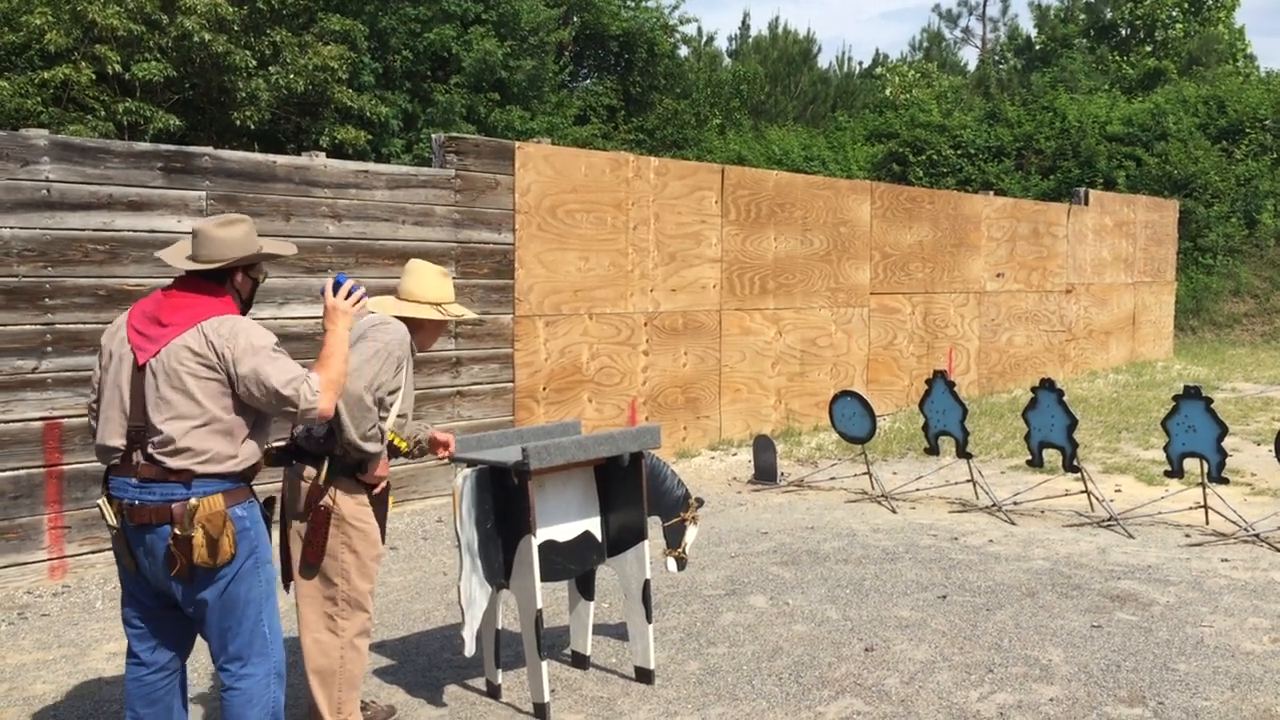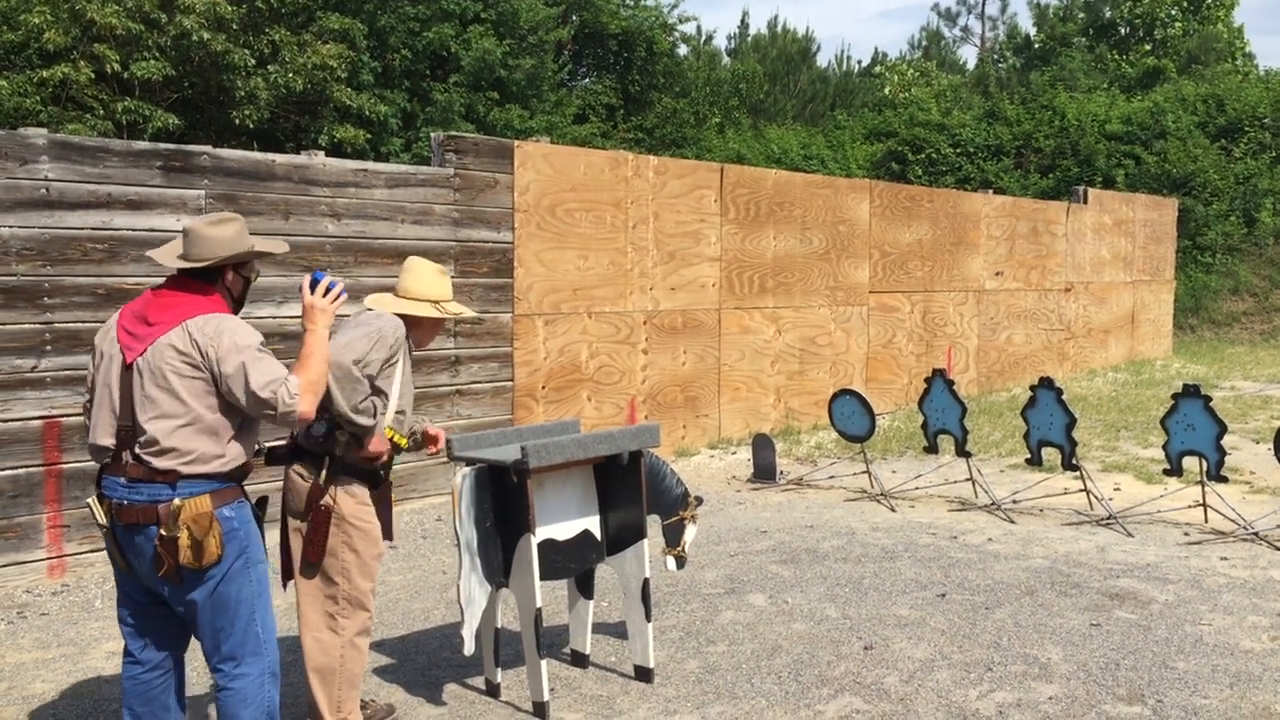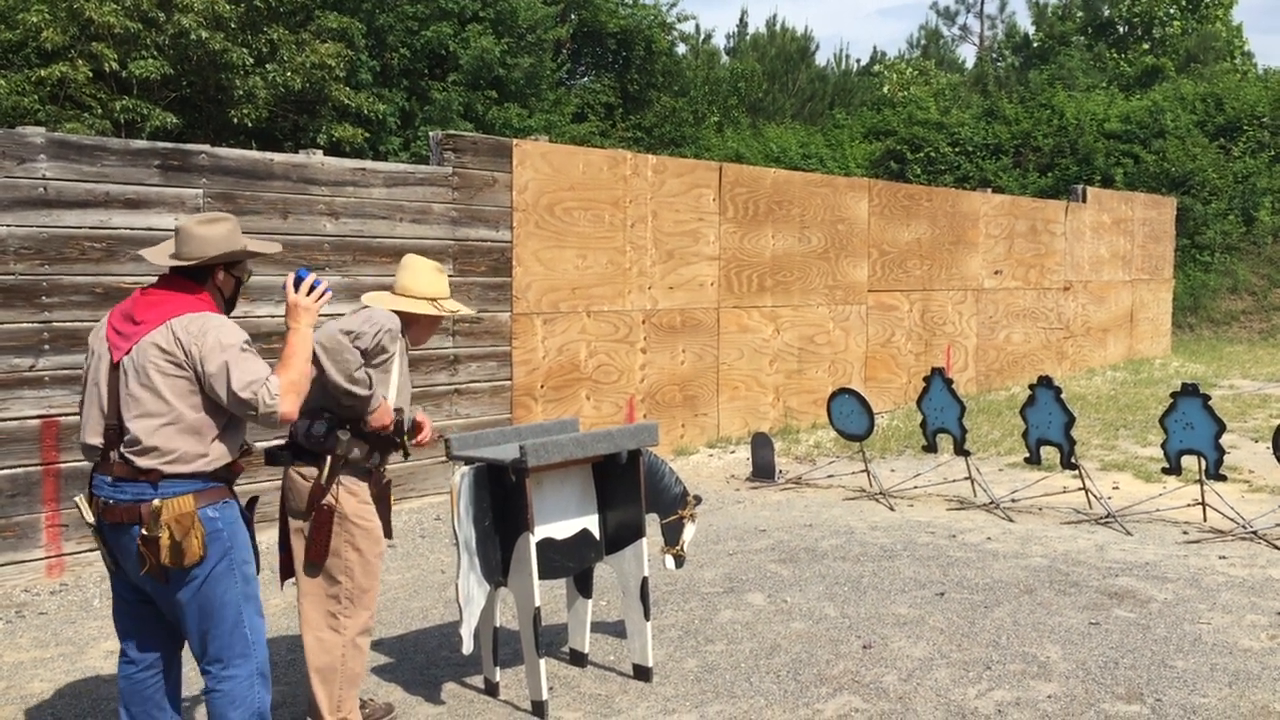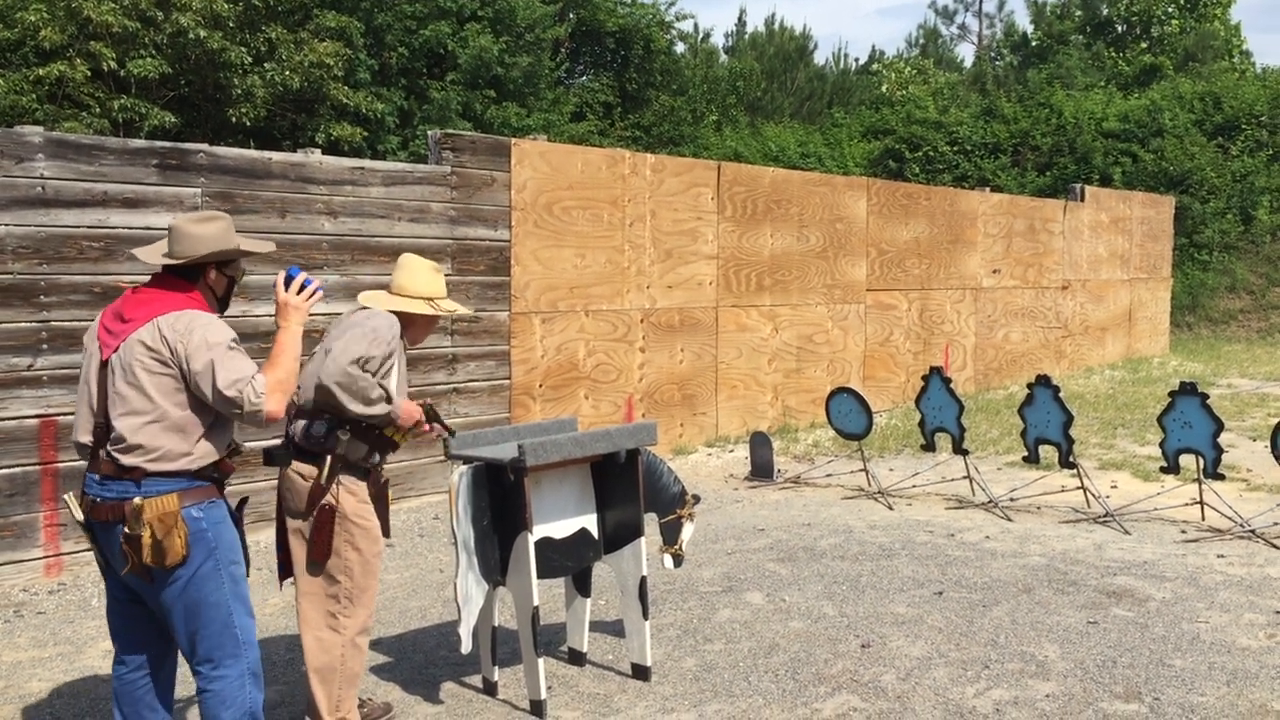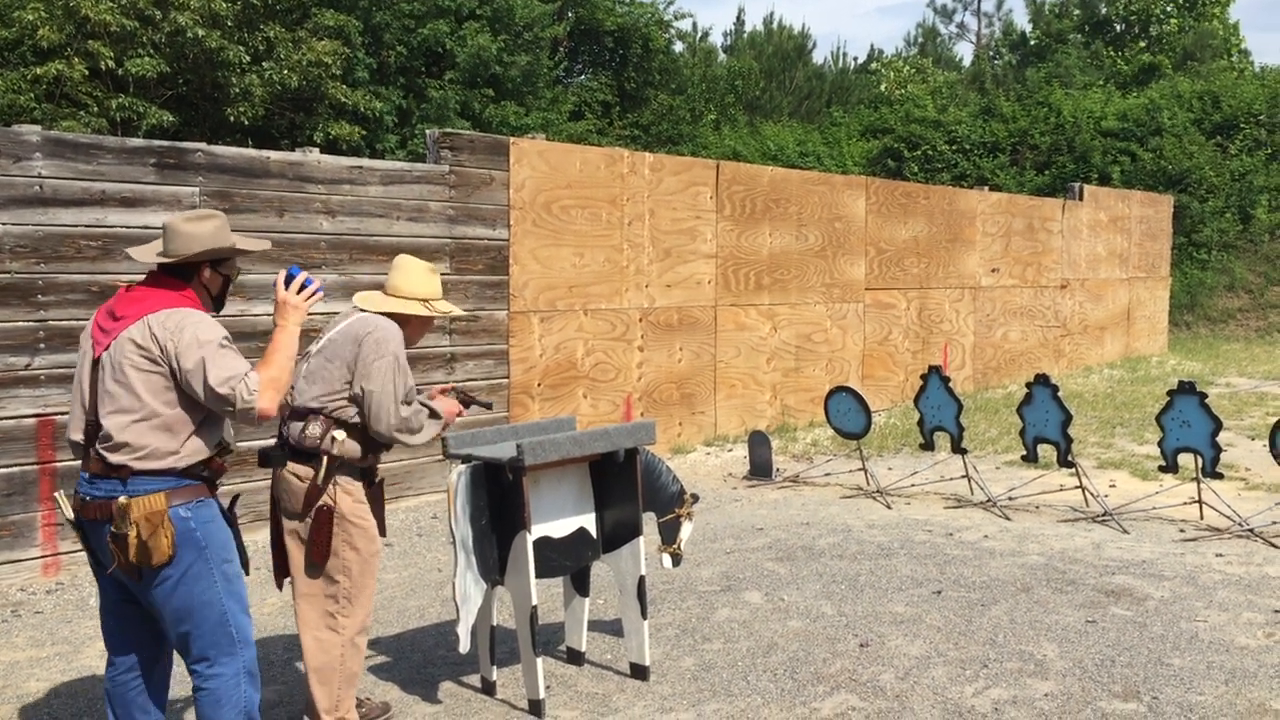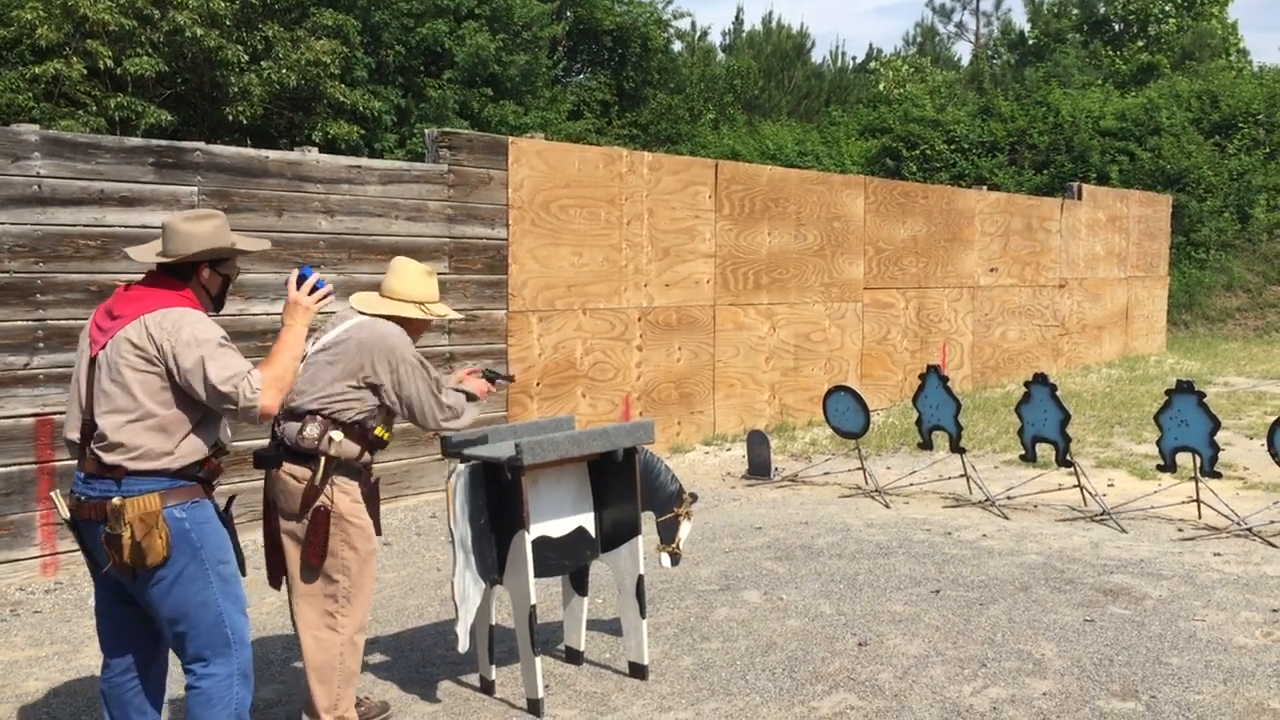
dt=0.1s
person 1, frame 1
left shoulder: (127, 324)
right shoulder: (231, 332)
left elbow: (98, 413)
right elbow: (317, 403)
right wrist: (337, 328)
left hip: (131, 508)
right hip: (206, 513)
left knee: (154, 655)
right knee: (253, 662)
person 1, frame 2
left shoulder: (120, 324)
right shoulder: (218, 331)
left elbow: (95, 412)
right elbow: (298, 404)
right wrist: (316, 327)
left hip: (124, 508)
right hip: (196, 514)
left knee: (149, 655)
right knee: (245, 662)
person 1, frame 3
left shoulder: (118, 321)
right shoulder: (203, 328)
left elbow: (99, 414)
right elbow: (282, 405)
right wrist: (300, 326)
left hip: (119, 507)
right hip: (185, 513)
left knee: (145, 655)
right knee: (238, 663)
person 1, frame 4
left shoulder: (113, 319)
right shoulder: (191, 327)
left elbow: (98, 414)
right elbow: (268, 404)
right wrist: (290, 325)
left hip: (110, 506)
right hip: (173, 512)
left knee: (138, 655)
right knee: (229, 662)
person 1, frame 5
left shoulder: (114, 316)
right shoulder: (181, 324)
left elbow: (103, 414)
right elbow: (260, 400)
right wrist: (288, 324)
left hip: (106, 505)
right hip: (164, 510)
left knee: (132, 657)
right knee: (226, 660)
person 1, frame 6
left shoulder: (114, 315)
right shoulder: (179, 324)
left elbow: (101, 413)
right elbow: (262, 399)
right wrist: (295, 324)
left hip: (103, 505)
right hip: (161, 512)
left knee: (129, 657)
right knee: (220, 660)
person 2, frame 1
left shoulder: (390, 334)
right shoulder: (390, 334)
right elbow: (349, 393)
left wrist: (421, 436)
right wrist: (373, 460)
left hip: (333, 479)
right hip: (335, 484)
left knee: (335, 604)
right knee: (344, 608)
person 2, frame 2
left shoulder: (389, 331)
right shoulder: (386, 328)
right elbow: (336, 366)
left wrist: (414, 430)
right wrist: (368, 433)
left hip: (332, 477)
right hip: (334, 482)
left knee: (335, 603)
right knee: (344, 606)
person 2, frame 3
left shoulder: (383, 325)
right shoulder: (382, 322)
right elbow: (324, 342)
left wrist: (405, 420)
right wrist: (371, 403)
left hip: (327, 474)
right hip: (334, 480)
left knee: (334, 602)
right knee: (346, 606)
person 2, frame 4
left shoulder: (381, 325)
right shoulder: (380, 325)
right elbow: (335, 376)
left wrist: (404, 414)
right wrist: (390, 408)
left hip: (324, 474)
right hip: (333, 479)
left knee: (331, 601)
right knee: (344, 605)
person 2, frame 5
left shoulder: (360, 325)
right shoulder: (382, 336)
right elbow: (390, 422)
left wrist: (423, 402)
right wrist: (436, 413)
left hip: (303, 471)
right hip: (328, 480)
left knee: (323, 600)
right knee: (342, 604)
person 2, frame 6
left shoulder: (353, 324)
right shoulder: (388, 339)
right elbow: (431, 411)
left wrist: (447, 386)
right wrist: (467, 395)
left hip: (298, 470)
right hip: (324, 480)
left knee: (320, 600)
right knee: (340, 602)
